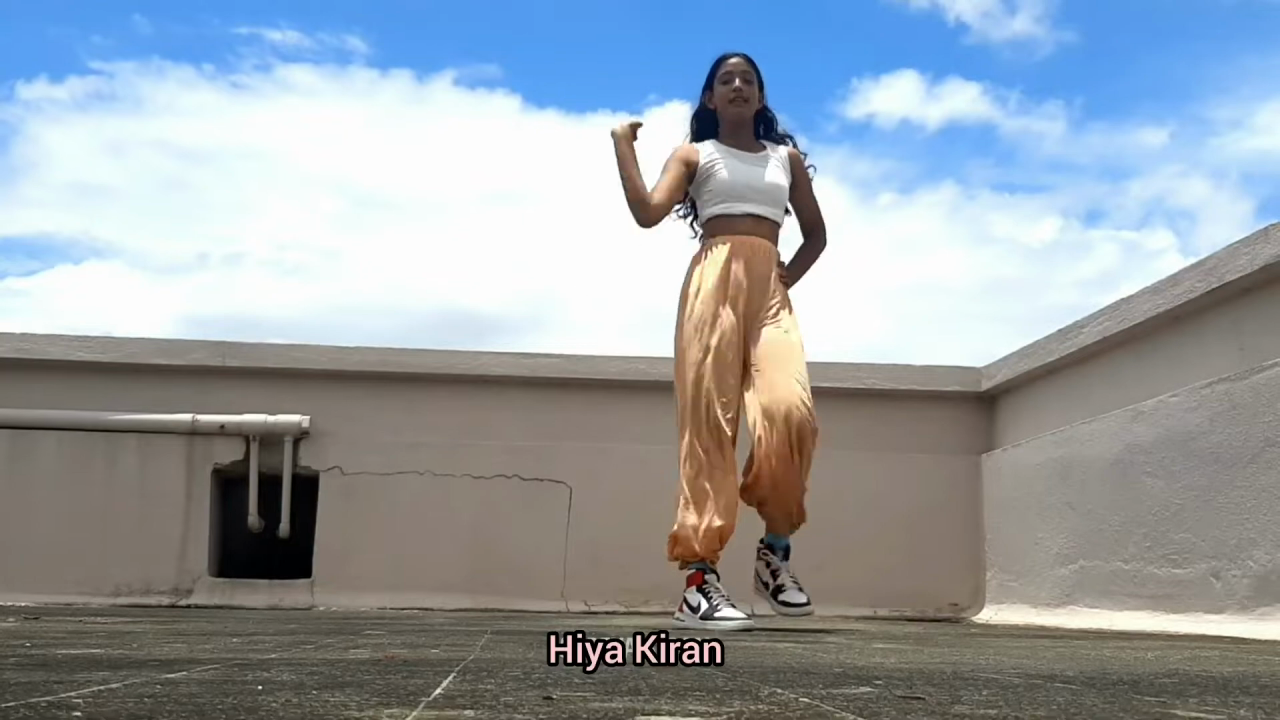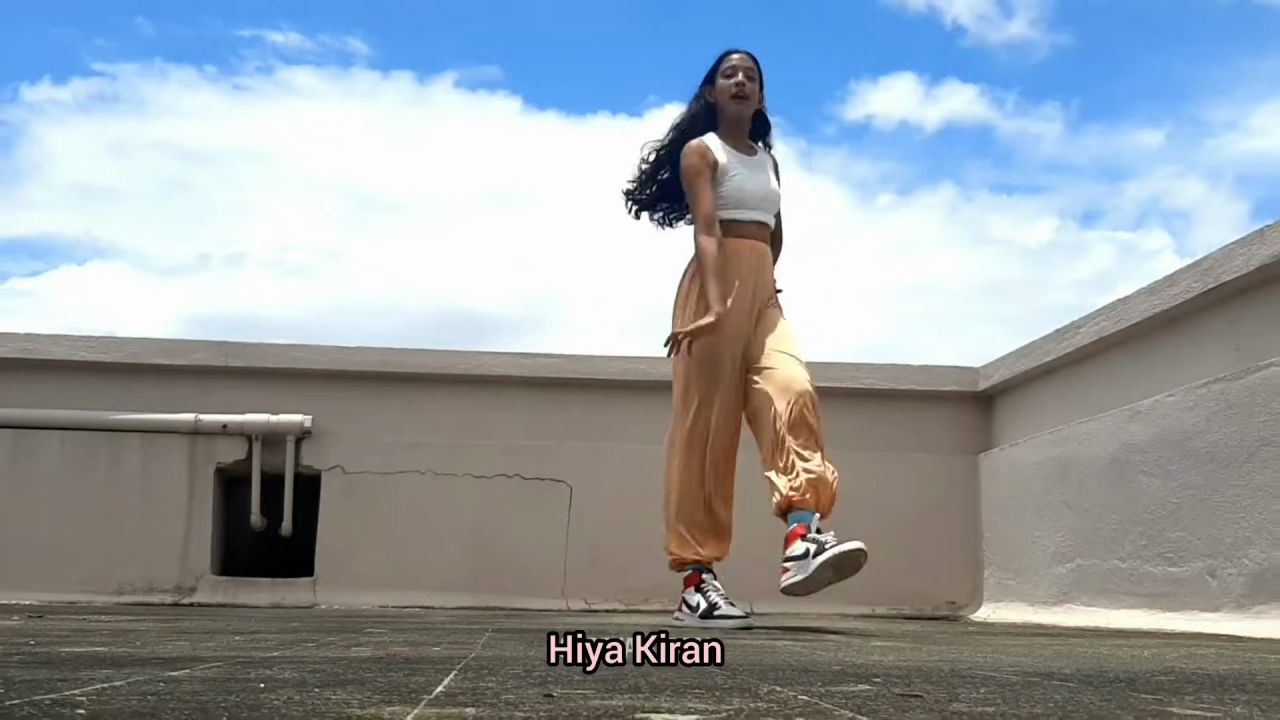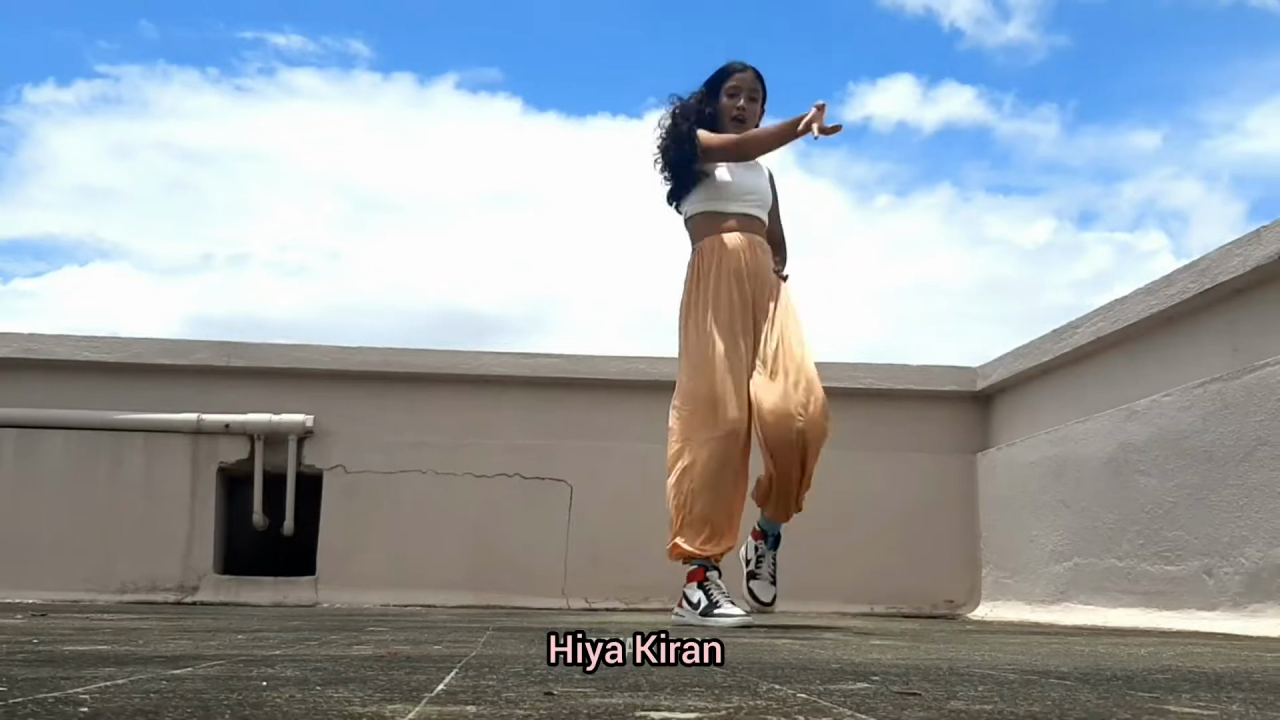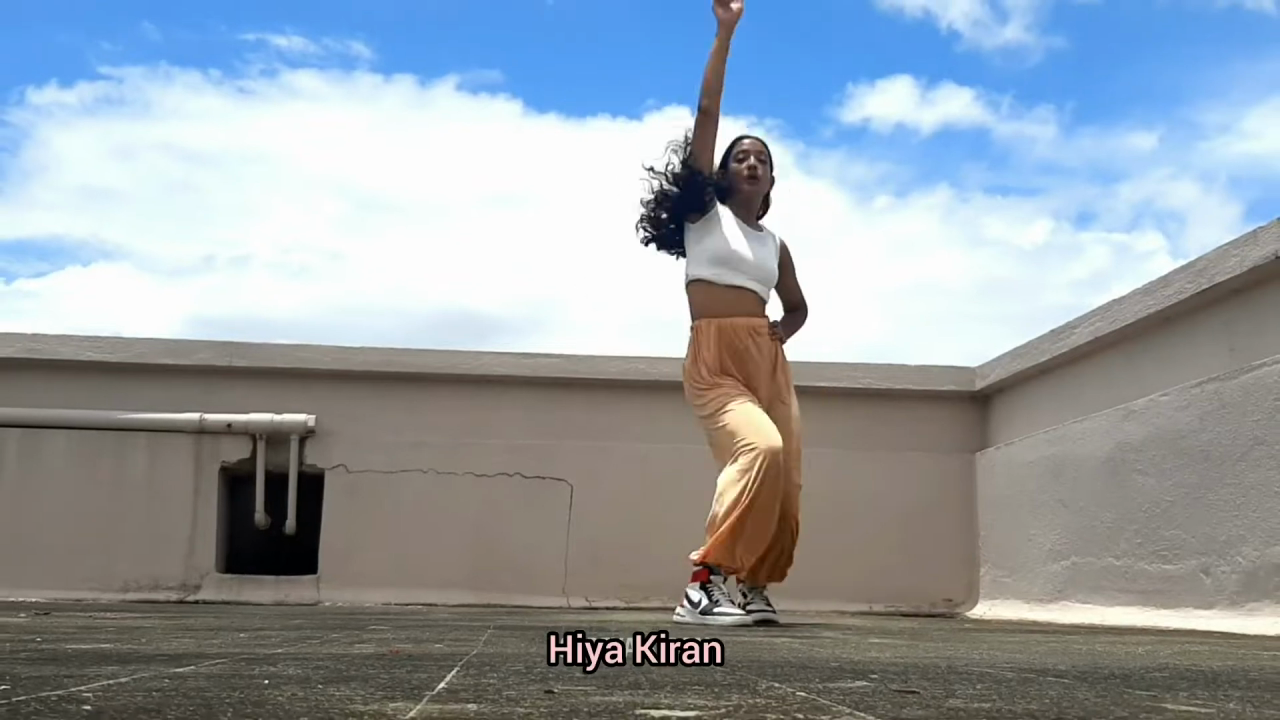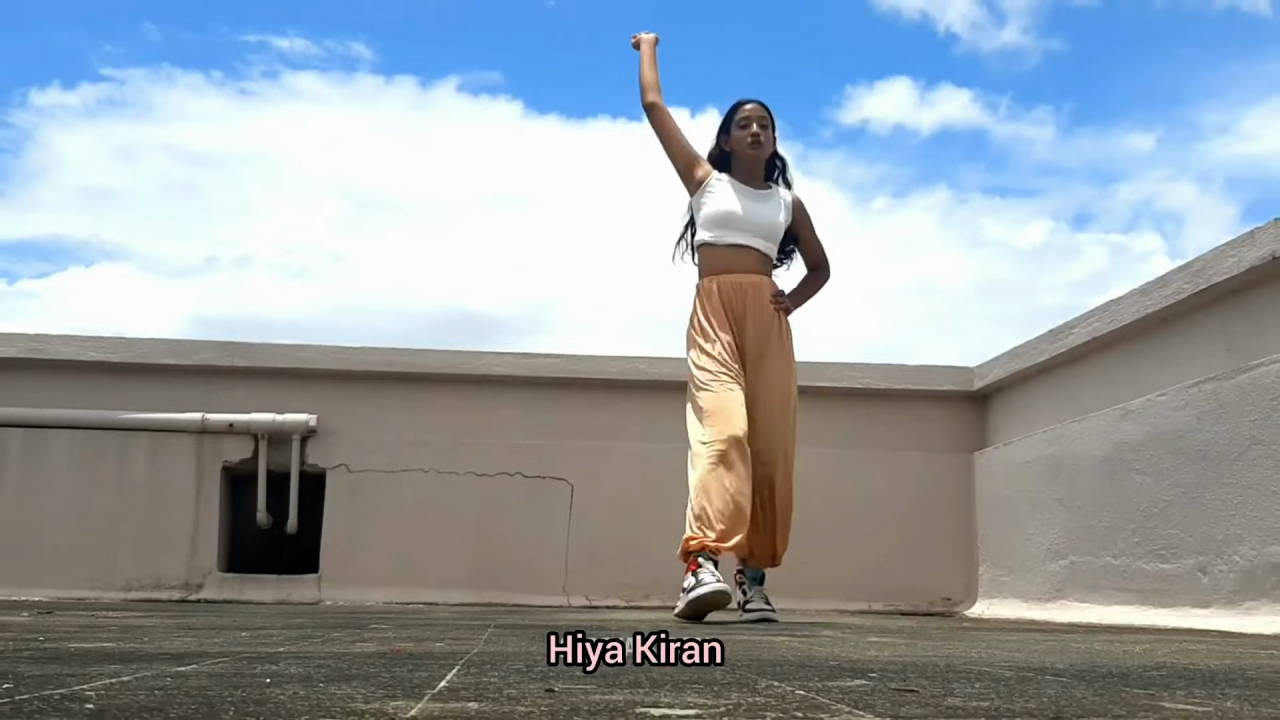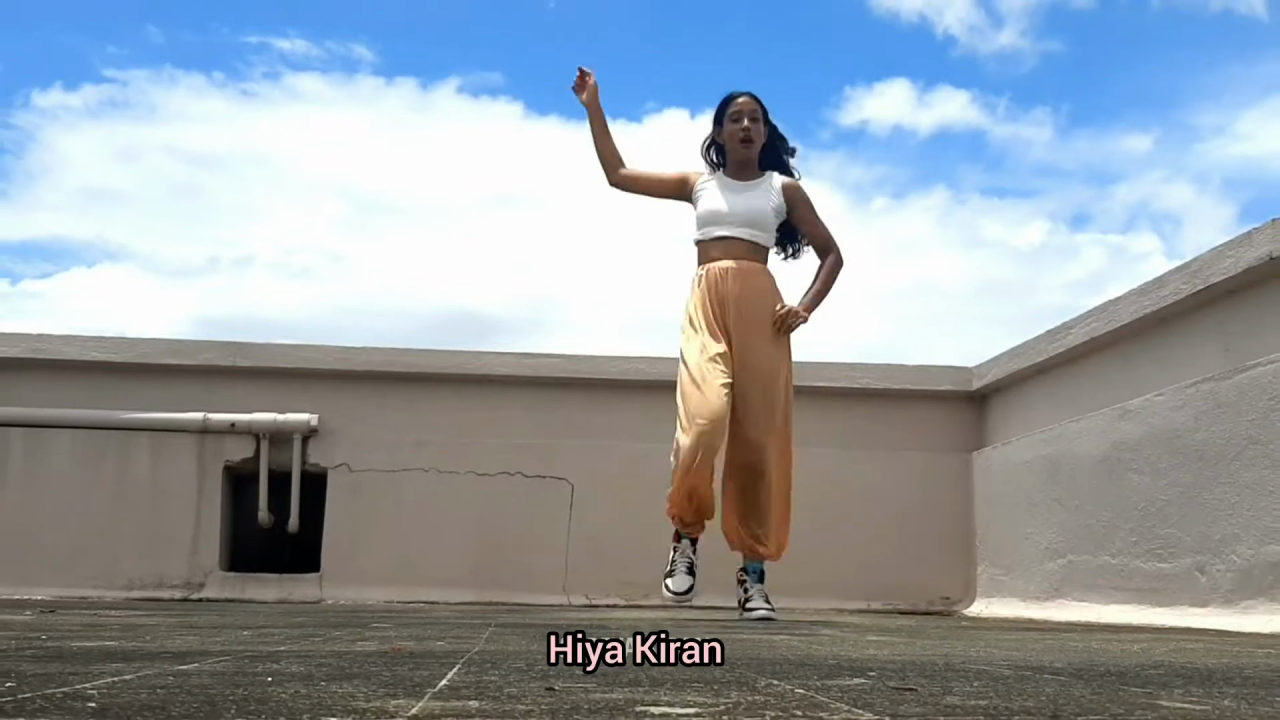
dt=0.2s
person 1, frame 1
left shoulder: (787, 157)
right shoulder: (694, 155)
left elbow: (815, 234)
right elbow: (647, 214)
left wrist: (784, 279)
right wrist: (623, 142)
left hip: (768, 289)
right hip: (714, 281)
left knee: (790, 410)
right knee: (708, 416)
left ankle: (776, 549)
right ankle: (699, 575)
person 1, frame 2
left shoulder: (768, 161)
right shoulder: (698, 151)
right elbow: (705, 231)
left wrist: (761, 277)
right wrist: (712, 307)
left hip: (762, 293)
right hip: (713, 290)
left knee: (791, 393)
right knee: (705, 426)
left ankle: (804, 541)
right ankle: (696, 579)
person 1, frame 3
left shoulder: (763, 173)
right shoulder: (698, 144)
right elbow: (741, 144)
left wrist: (770, 276)
right wrist: (799, 127)
left hip: (767, 287)
right hip: (716, 281)
left knee: (799, 407)
right knee: (718, 420)
left ankle: (768, 530)
right ankle: (699, 574)
person 1, frame 4
left shoulder: (776, 244)
right shoulder: (705, 205)
left elbow: (798, 309)
right elbow: (707, 111)
left wrist: (775, 337)
left hip: (763, 358)
right hip: (713, 360)
left knee: (782, 487)
right knee: (760, 450)
left ankle: (751, 583)
right ankle: (703, 582)
person 1, frame 5
left shoulder: (788, 202)
right shoulder: (704, 179)
left elbow: (820, 269)
right elbow: (655, 106)
left wrist: (791, 299)
right wrist: (648, 49)
left hip: (768, 329)
right hip: (712, 319)
left knee: (771, 448)
right knee: (725, 431)
left ankle: (752, 576)
right ankle: (701, 567)
person 1, frame 6
left shoulder: (785, 188)
right shoulder: (697, 183)
left elbow: (832, 253)
right elbow: (617, 173)
left wrist: (807, 307)
right wrist: (592, 103)
left hip: (761, 310)
right hip: (704, 305)
left knee: (761, 436)
right knee: (703, 419)
left ankle: (753, 573)
right ankle: (685, 536)
